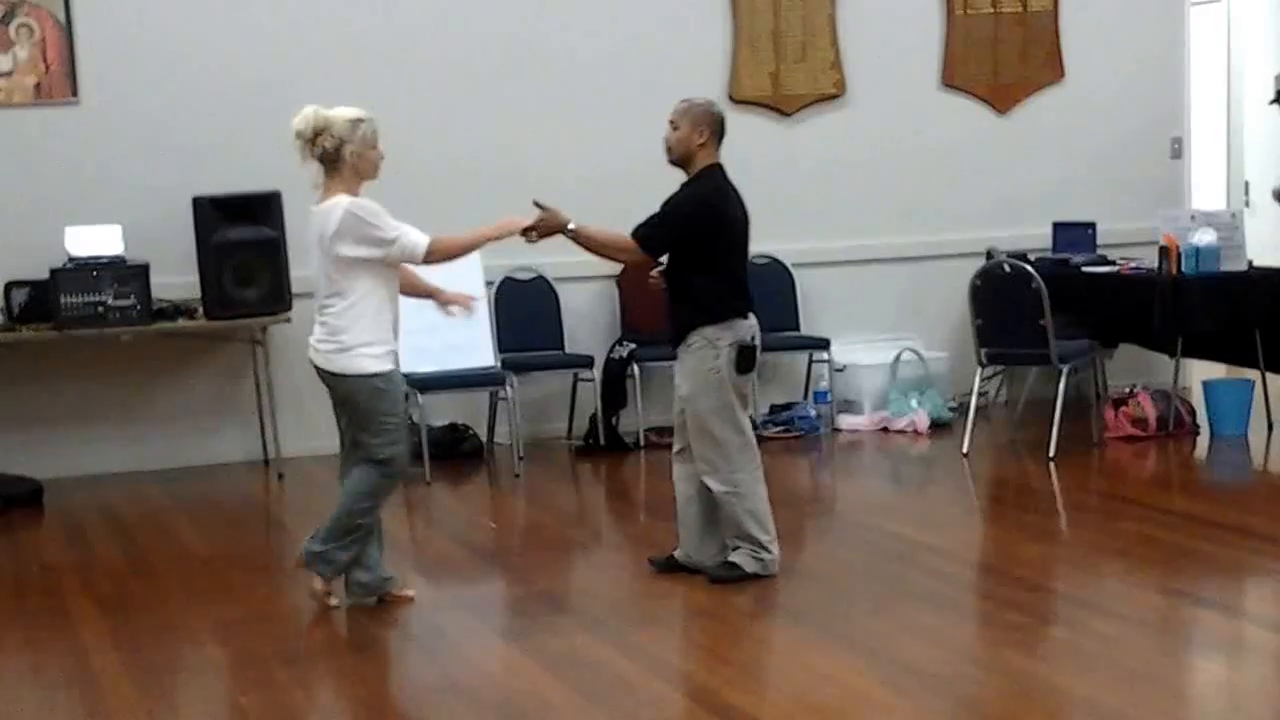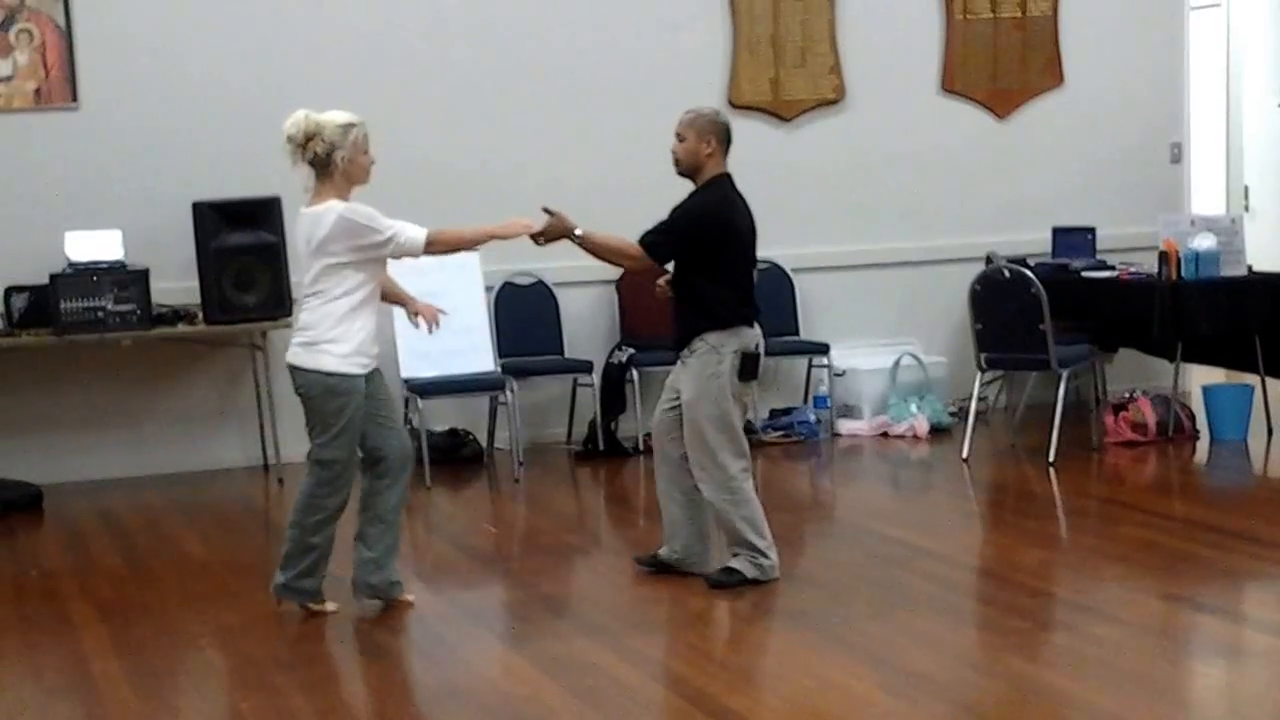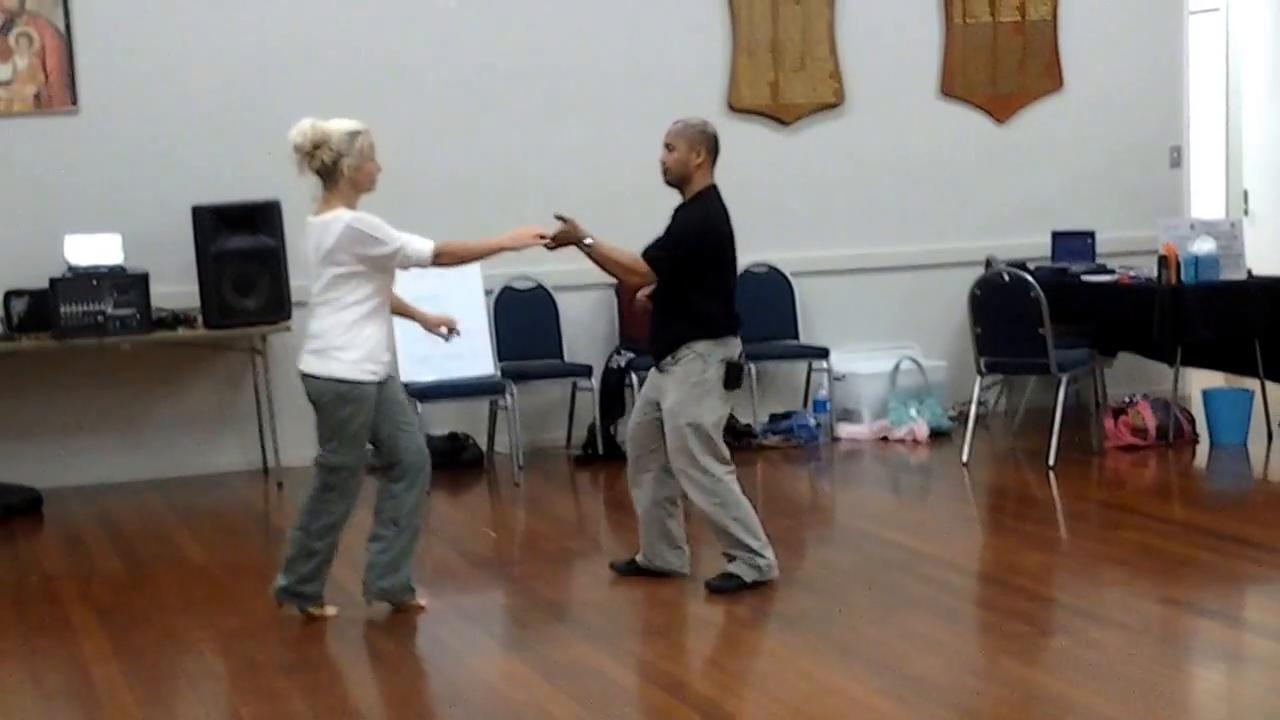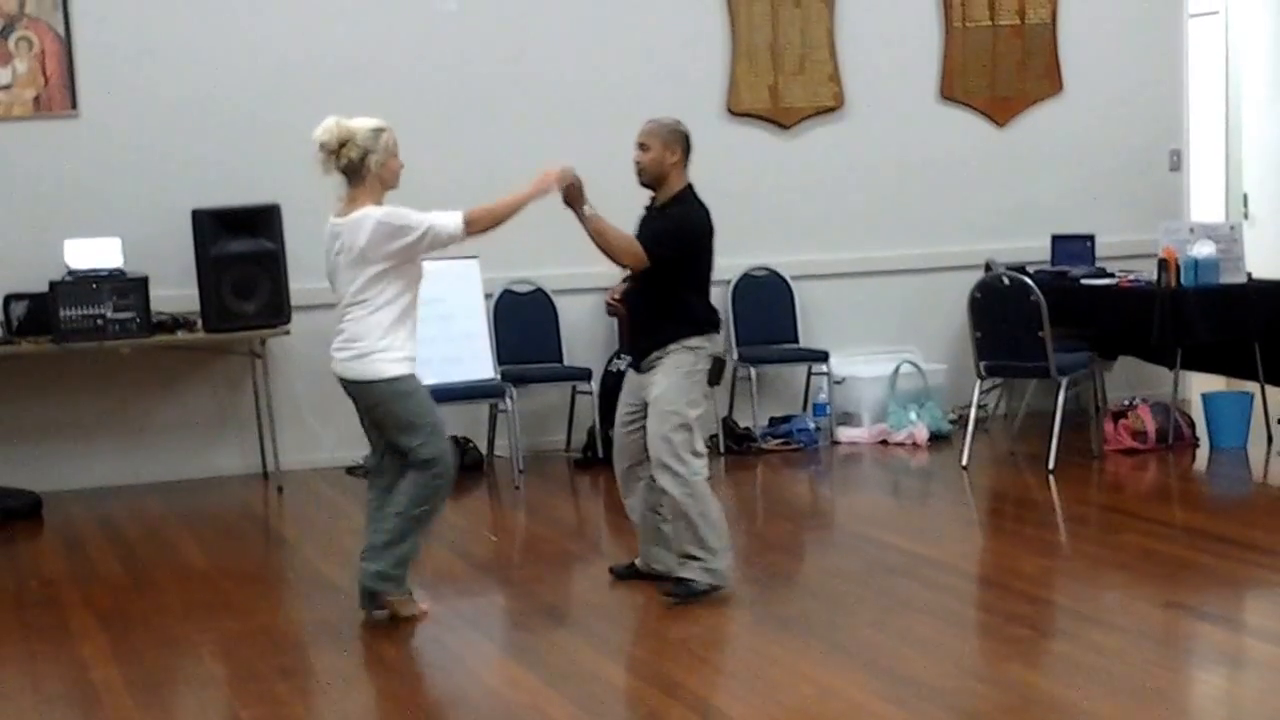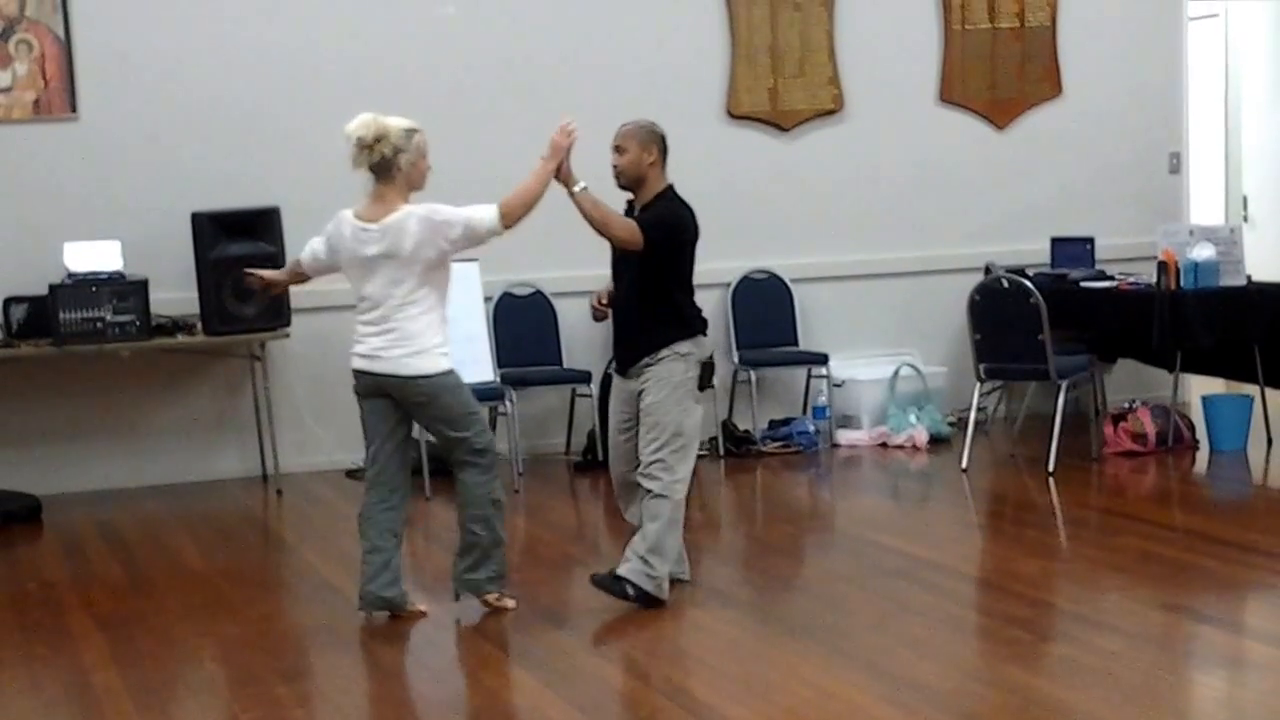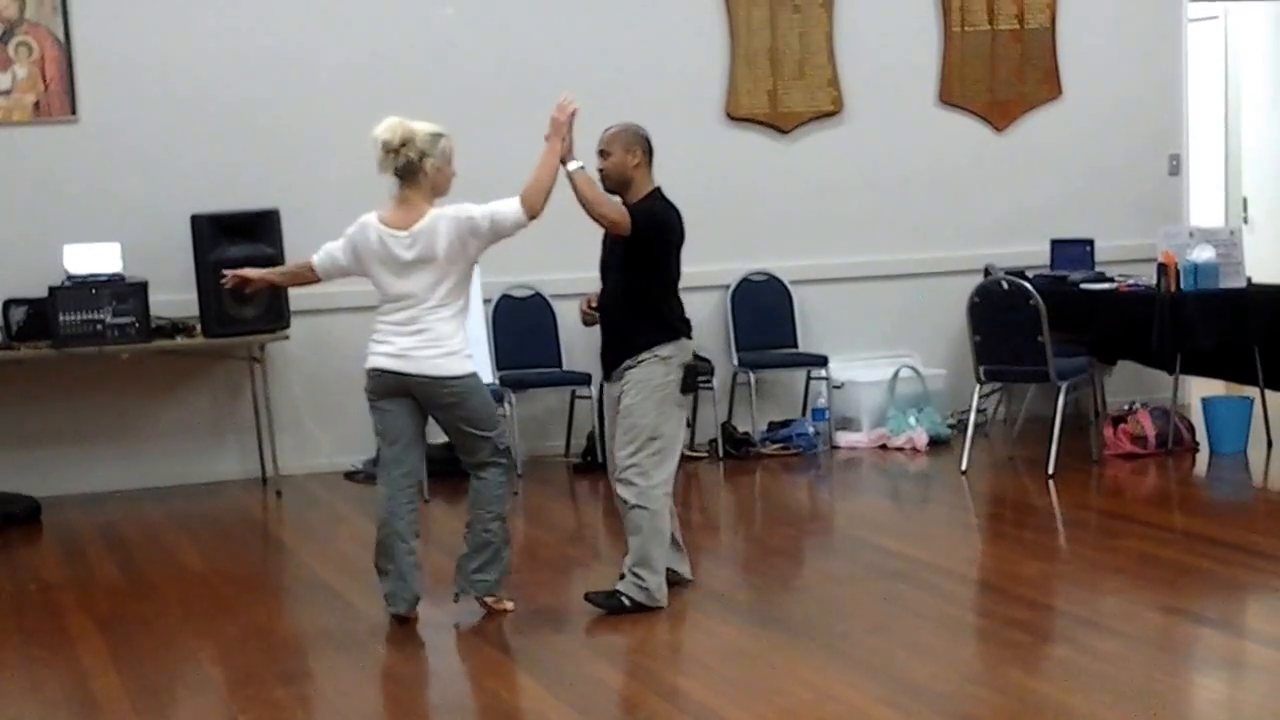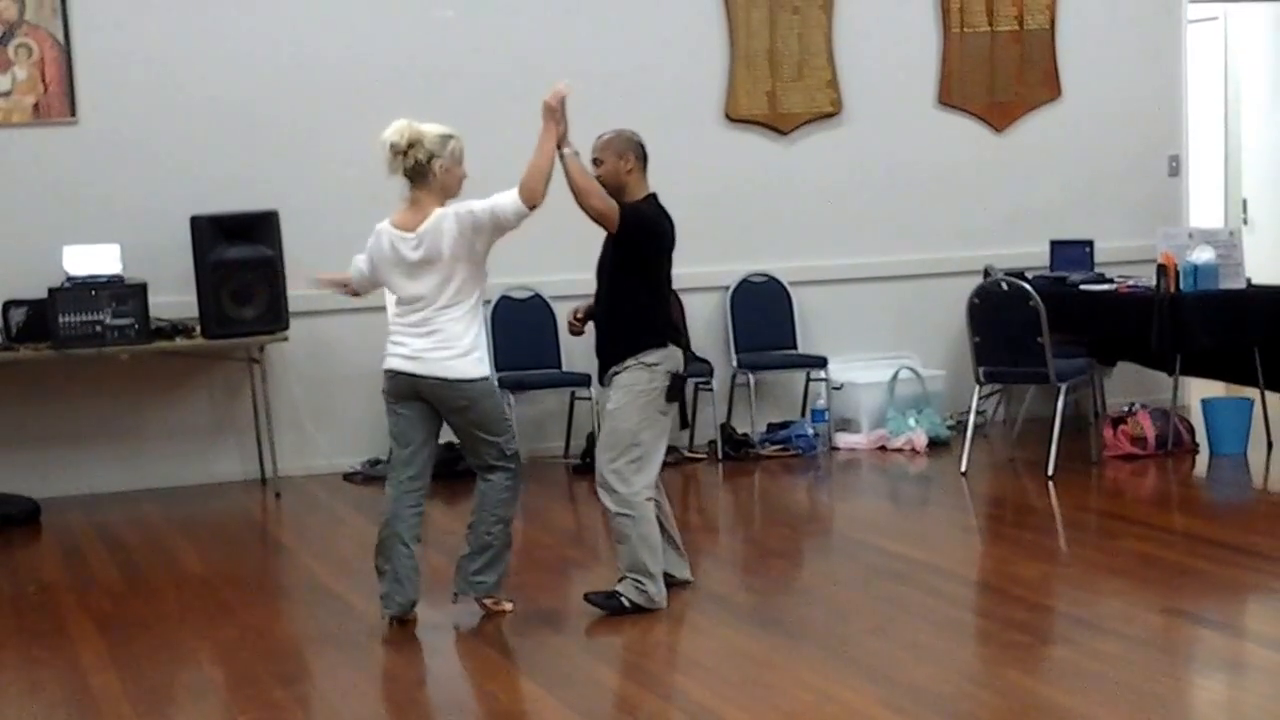
dt=0.2s
person 1, frame 1
left shoulder: (333, 210)
right shoulder: (354, 212)
left elbow: (391, 269)
right elbow: (429, 250)
left wrist: (438, 294)
right wrist: (497, 230)
left hip: (343, 357)
right hip: (359, 361)
left knee: (368, 460)
right knee: (384, 461)
left ankle: (365, 577)
right ankle: (323, 556)
person 1, frame 2
left shoulder: (321, 215)
right shoulder: (345, 218)
left elbow: (368, 274)
right elbow: (429, 242)
left wrist: (409, 302)
right wrist: (499, 230)
left hip: (350, 364)
right hip: (329, 366)
left knee: (392, 458)
right knee: (334, 471)
left ankle: (376, 576)
right ankle: (298, 584)
person 1, frame 3
left shoulder: (335, 225)
right shoulder: (352, 227)
right elbow: (435, 254)
left wrist: (421, 317)
right wrist: (507, 241)
left hip: (367, 372)
right hip: (340, 374)
left knee: (410, 460)
right knee: (338, 480)
left ankle: (389, 579)
right ankle: (299, 587)
person 1, frame 4
left shoulder: (341, 224)
right shoulder: (385, 222)
right elbow: (469, 224)
right wrist: (535, 189)
left hip: (367, 366)
right hip: (381, 370)
left knee: (394, 470)
right knee: (434, 462)
left ankle: (384, 588)
right ankle: (382, 574)
person 1, frame 5
left shoulder: (347, 224)
right shoulder: (426, 223)
left elbow: (302, 267)
right elbow: (506, 215)
left wrist: (275, 277)
right wrist: (549, 163)
left hip: (370, 368)
right hip: (420, 368)
left knee: (385, 474)
right knee: (478, 459)
left ankle: (382, 589)
right ankle: (482, 580)
person 1, frame 6
left shoulder: (368, 231)
right shoulder: (456, 224)
left elbow: (314, 268)
right elbow: (530, 206)
left wrist: (264, 276)
right wrist: (556, 141)
left hip: (387, 372)
right hip: (445, 372)
left knee: (397, 480)
right knee: (493, 461)
left ankle: (401, 595)
right ankle: (481, 580)
person 1, frame 7
left shoulder: (385, 233)
right shoulder: (463, 222)
left elbow: (357, 281)
right elbow: (531, 195)
left wrist: (331, 280)
right wrist: (550, 128)
left hip: (403, 373)
right hip: (457, 374)
left knee: (406, 480)
right knee: (500, 465)
left ankle: (398, 597)
right ankle: (480, 582)
person 2, frame 1
left shoulder: (700, 198)
right shoulder: (714, 192)
left elbow: (631, 248)
left wrist: (566, 226)
right wrist: (671, 272)
left hip: (715, 339)
right hip: (710, 336)
left knee: (722, 451)
right knee: (691, 450)
left ankle: (756, 551)
right ankle: (700, 549)
person 2, frame 2
left shoulder: (707, 207)
right shoulder: (723, 202)
left elbow: (638, 256)
left wrist: (573, 232)
right wrist: (679, 279)
left hip: (718, 347)
right hip: (705, 346)
left knee: (718, 460)
right knee: (670, 440)
left ankle: (756, 559)
right ankle: (685, 549)
person 2, frame 3
left shoulder: (700, 219)
right shoulder: (696, 213)
left elbow: (639, 271)
left wrist: (583, 240)
right wrist: (659, 290)
left hip: (700, 357)
right hip: (674, 358)
left knee: (700, 466)
right knee: (646, 456)
left ankle: (753, 559)
right ankle: (661, 554)
person 2, frame 4
left shoulder: (687, 216)
right shoulder: (656, 210)
left elbow: (631, 256)
left wrist: (582, 207)
right wrist: (625, 290)
left hip: (681, 353)
right hip: (645, 356)
left knee: (672, 459)
right knee: (632, 461)
left ankle: (707, 562)
right ankle: (659, 557)
person 2, frame 5
left shoulder: (673, 215)
right shoulder: (633, 212)
left elbow: (624, 237)
left wrist: (573, 184)
right wrist: (610, 295)
left hip: (670, 358)
right hip: (630, 360)
left knee: (662, 469)
right knee: (626, 470)
left ankle: (646, 575)
right ankle: (663, 561)
person 2, frame 6
left shoulder: (660, 216)
right shoulder: (624, 217)
left elbow: (611, 218)
left wrist: (570, 162)
right wrist: (598, 301)
left hip: (655, 360)
right hip: (620, 362)
left knee: (642, 475)
right knee: (629, 474)
left ankle: (644, 586)
right ankle: (669, 562)
person 2, frame 7
left shoulder: (650, 221)
right shoulder: (626, 227)
left elbow: (596, 208)
left wrist: (564, 146)
right wrist: (590, 310)
left hip: (645, 366)
right hip: (626, 365)
left knee: (620, 478)
right knee: (636, 476)
left ankle: (643, 587)
right ankle: (669, 564)
